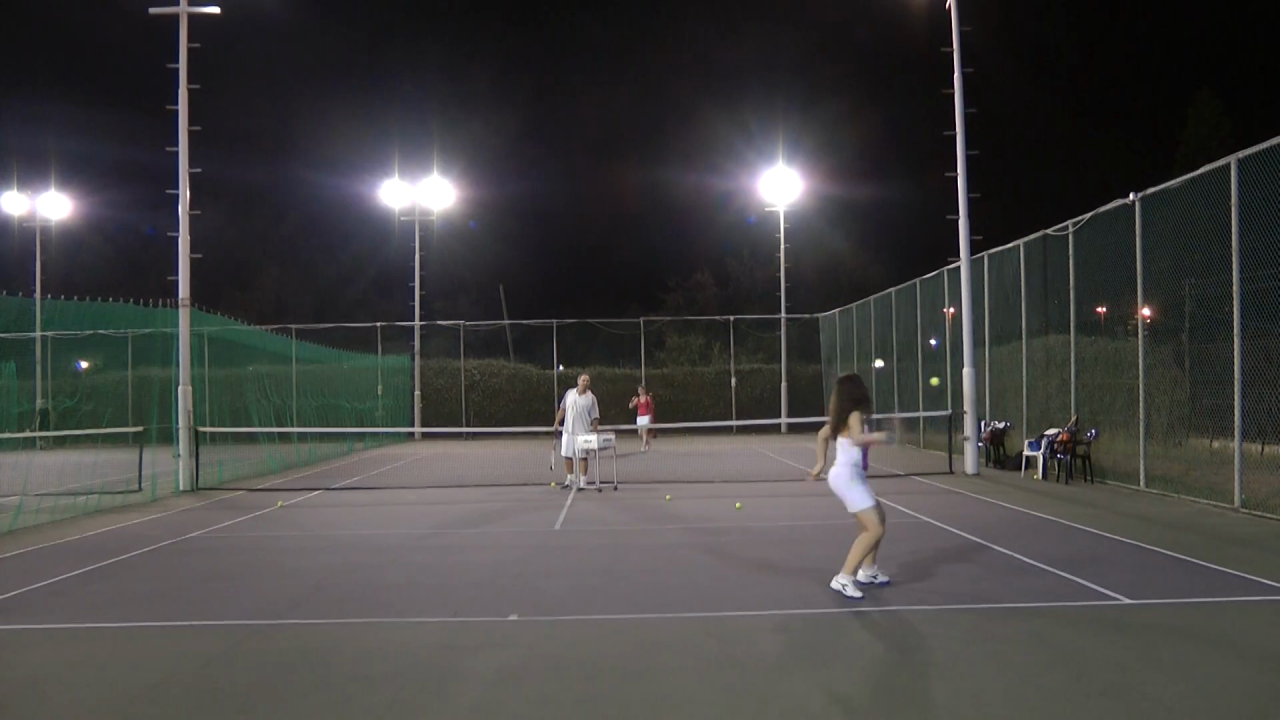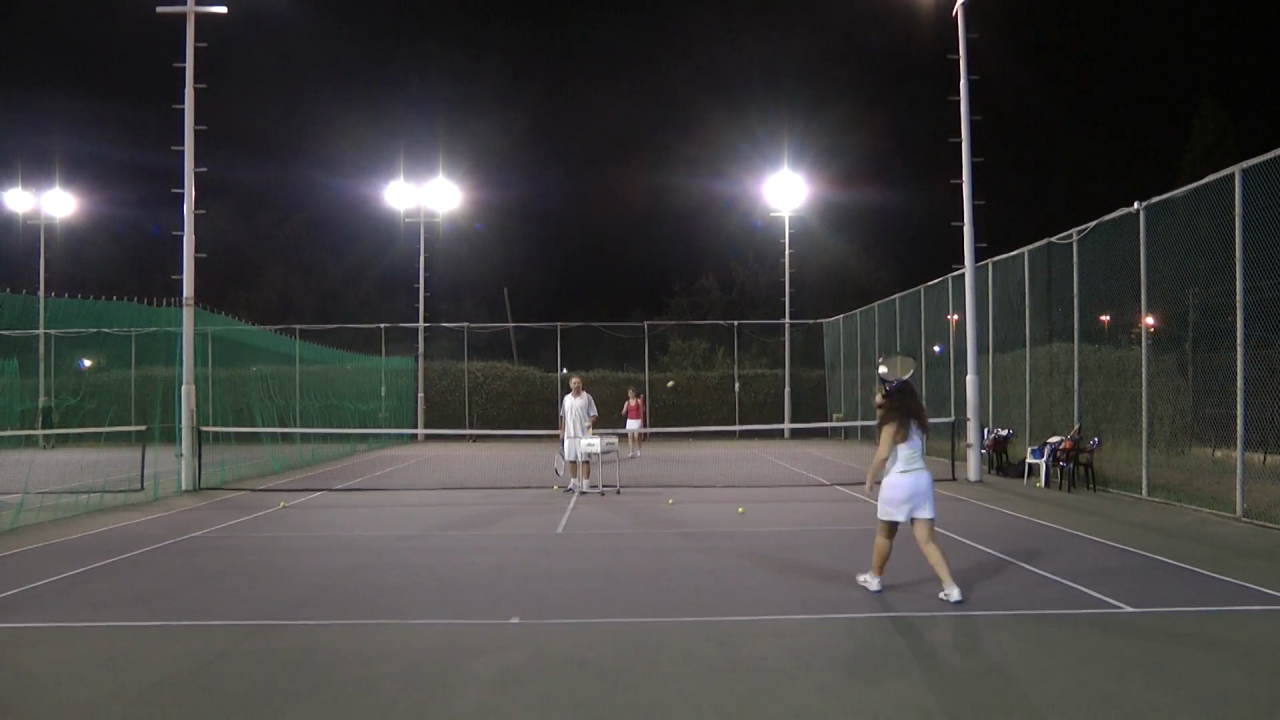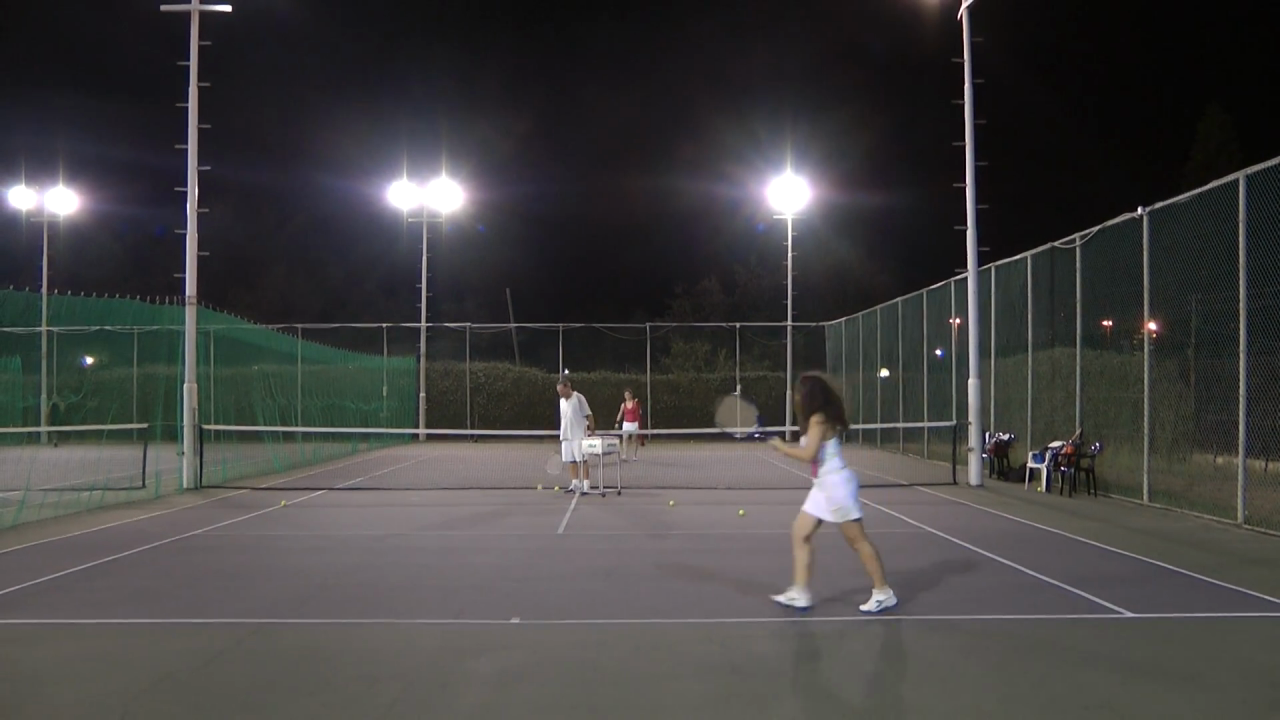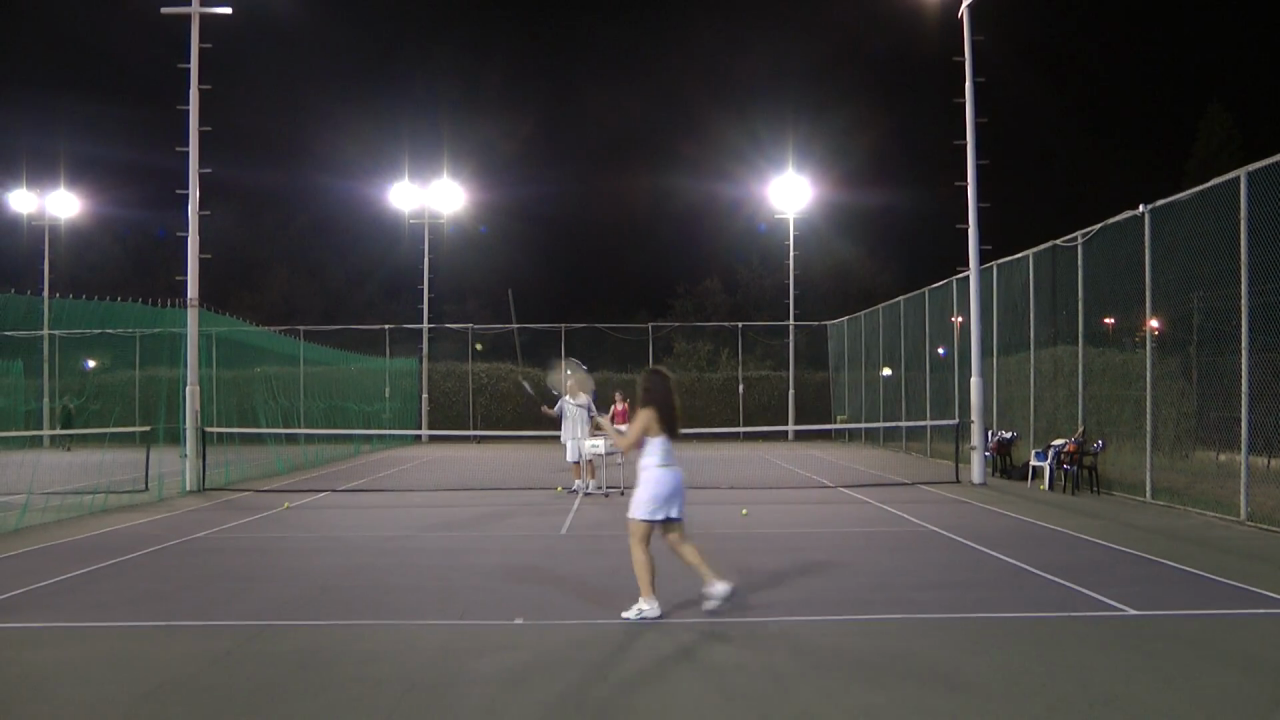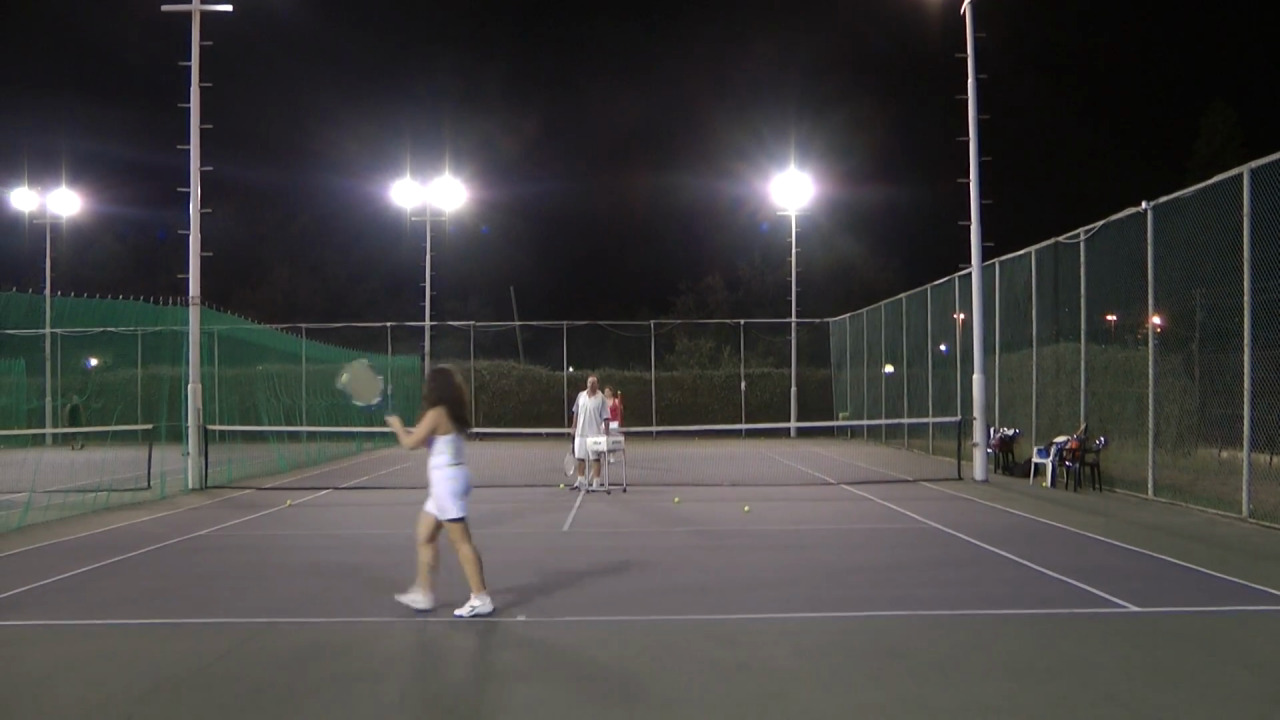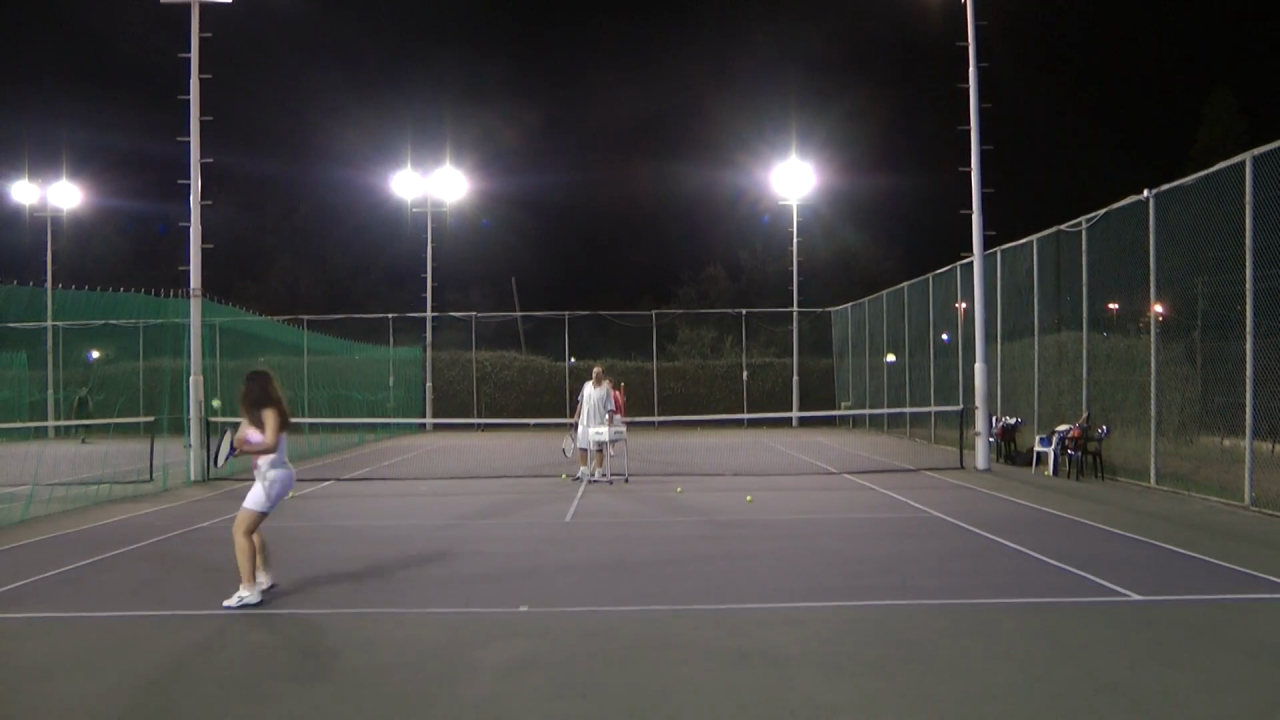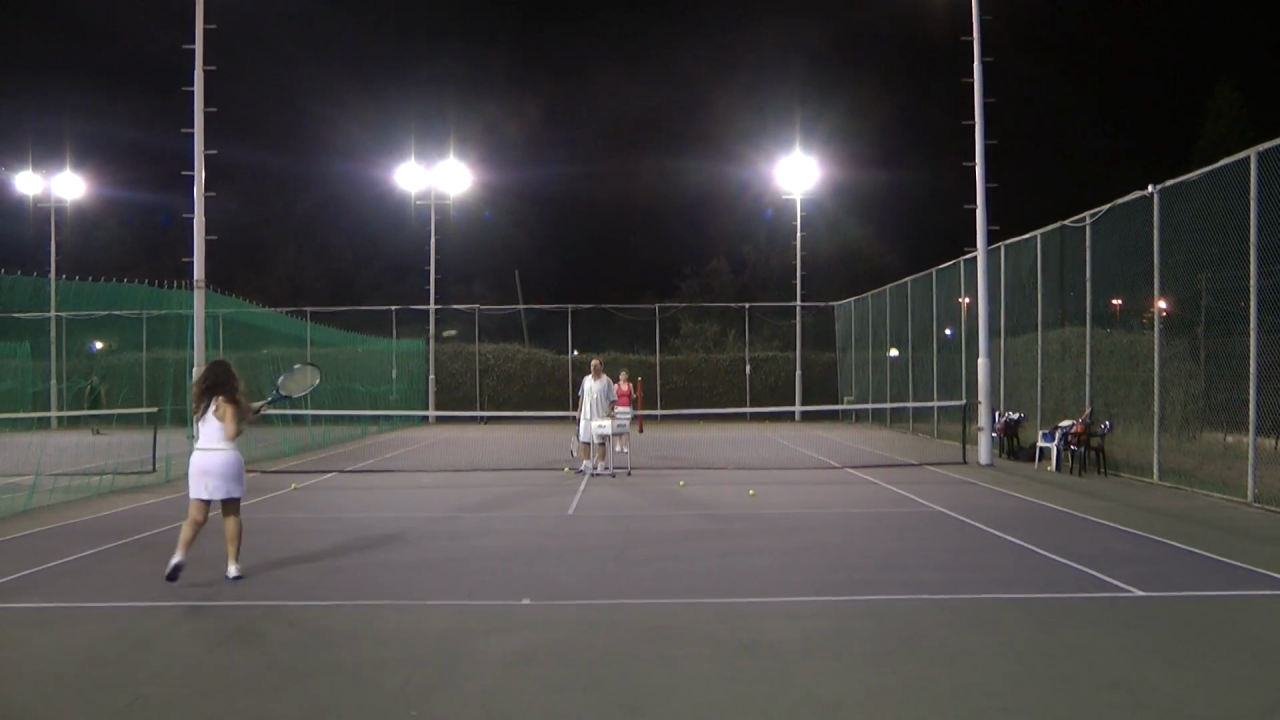
dt=0.7s
person 1, frame 1
left shoulder: (842, 416)
right shoulder: (855, 415)
left elbow: (822, 435)
right elbow: (858, 440)
left wrist: (821, 463)
right wrist: (876, 437)
left hip: (851, 477)
right hip: (847, 477)
left knee: (877, 518)
right knee: (875, 530)
left ankle: (868, 570)
right ankle: (843, 578)
person 1, frame 2
left shoulder: (891, 423)
right shoulder: (916, 420)
left elbow: (882, 456)
left wrist: (870, 479)
right wrist: (881, 405)
left hip: (896, 484)
right hip: (922, 480)
left knee: (886, 534)
right knee: (927, 542)
left ankle: (874, 578)
right ankle: (951, 588)
person 1, frame 3
left shoulder: (818, 419)
right shoulder: (818, 419)
left elbow: (809, 455)
left wrist: (782, 447)
right wrist: (790, 449)
left hip: (837, 483)
right hip: (823, 486)
left knee: (857, 540)
right knee: (799, 535)
left ankle: (884, 593)
right ankle: (799, 593)
person 1, frame 4
left shoulder: (646, 414)
right shoulder: (669, 415)
left elbow: (625, 445)
left wrist: (607, 427)
left hip: (653, 481)
right hip: (672, 477)
left knee: (637, 542)
right knee: (677, 542)
left ankle: (648, 603)
right ankle: (714, 583)
person 1, frame 5
left shoulder: (436, 413)
right shoulder: (454, 414)
left elbow: (411, 443)
left wrist: (397, 426)
right wrist: (404, 430)
left hip: (447, 479)
right hip: (454, 477)
left knee: (461, 542)
right knee: (423, 538)
left ankle: (481, 599)
right ankle: (422, 593)
person 1, frame 6
left shoulder: (271, 414)
right shoulder: (252, 415)
left elbow: (272, 445)
right elbow: (239, 441)
left wrist: (250, 448)
right wrist: (239, 440)
left hip: (274, 476)
right hip: (266, 477)
left knee: (240, 531)
right knee: (249, 529)
left ankle: (249, 591)
right ankle: (263, 576)
person 1, frame 7
left shoulder: (201, 402)
right shoulder: (227, 403)
right elbow: (232, 432)
left wrist: (248, 409)
right wrist: (246, 416)
left hip: (201, 460)
right hip: (227, 460)
left knee: (195, 518)
right knee: (232, 515)
left ankle: (179, 556)
right ankle: (233, 565)
